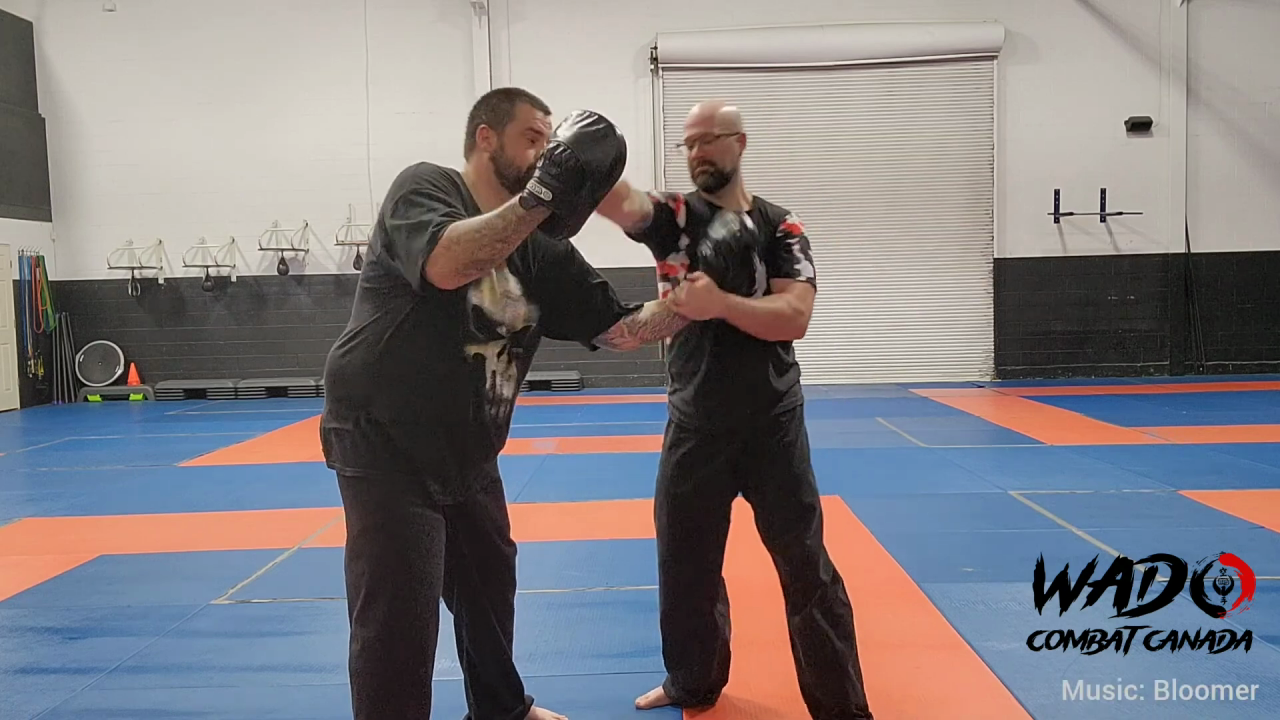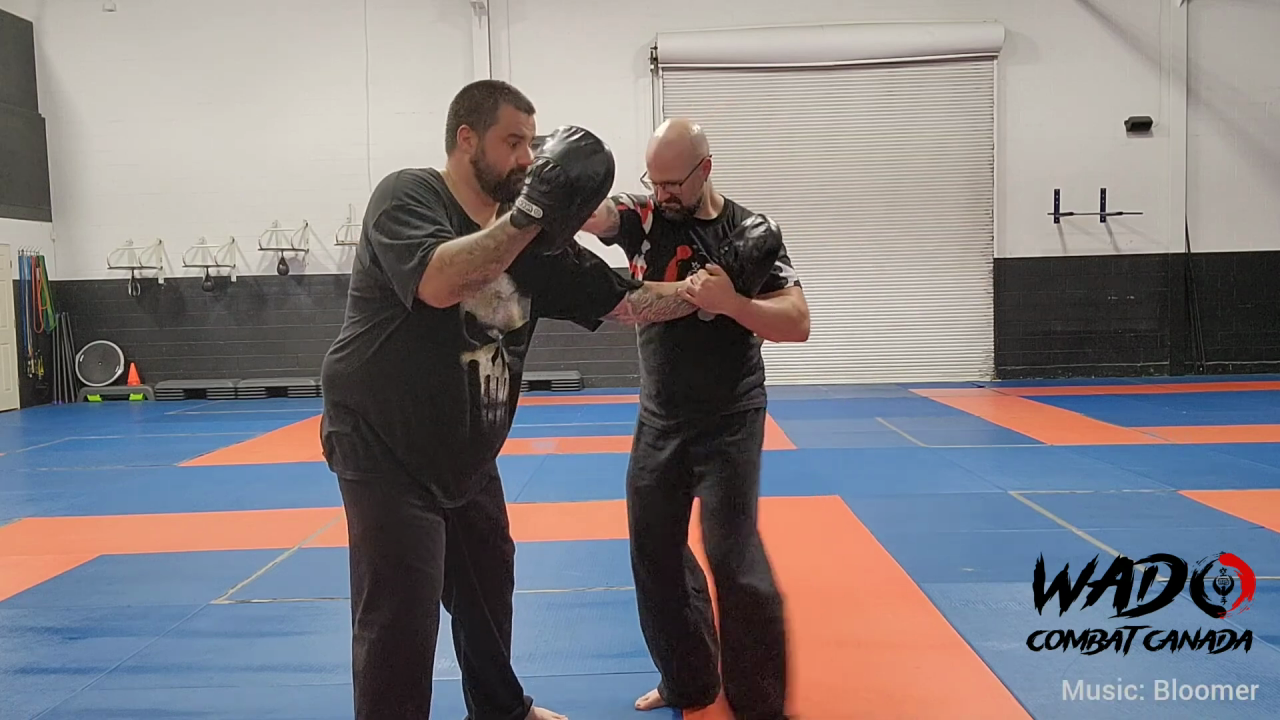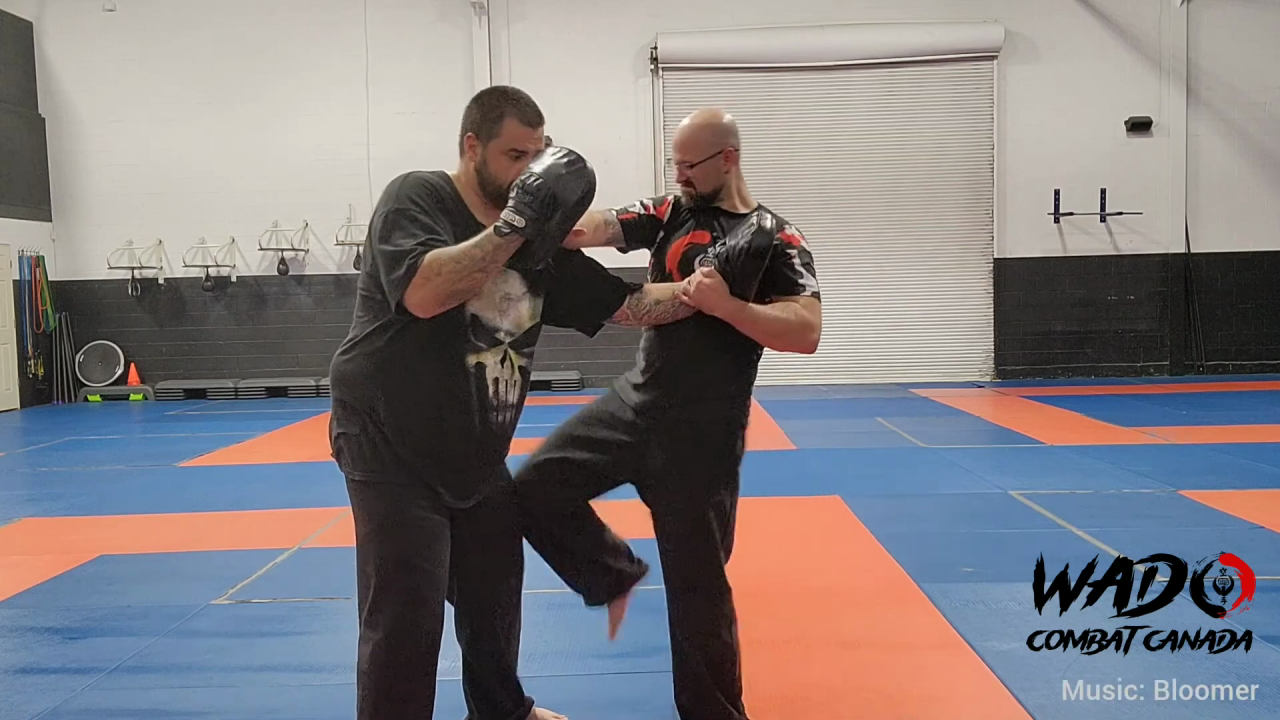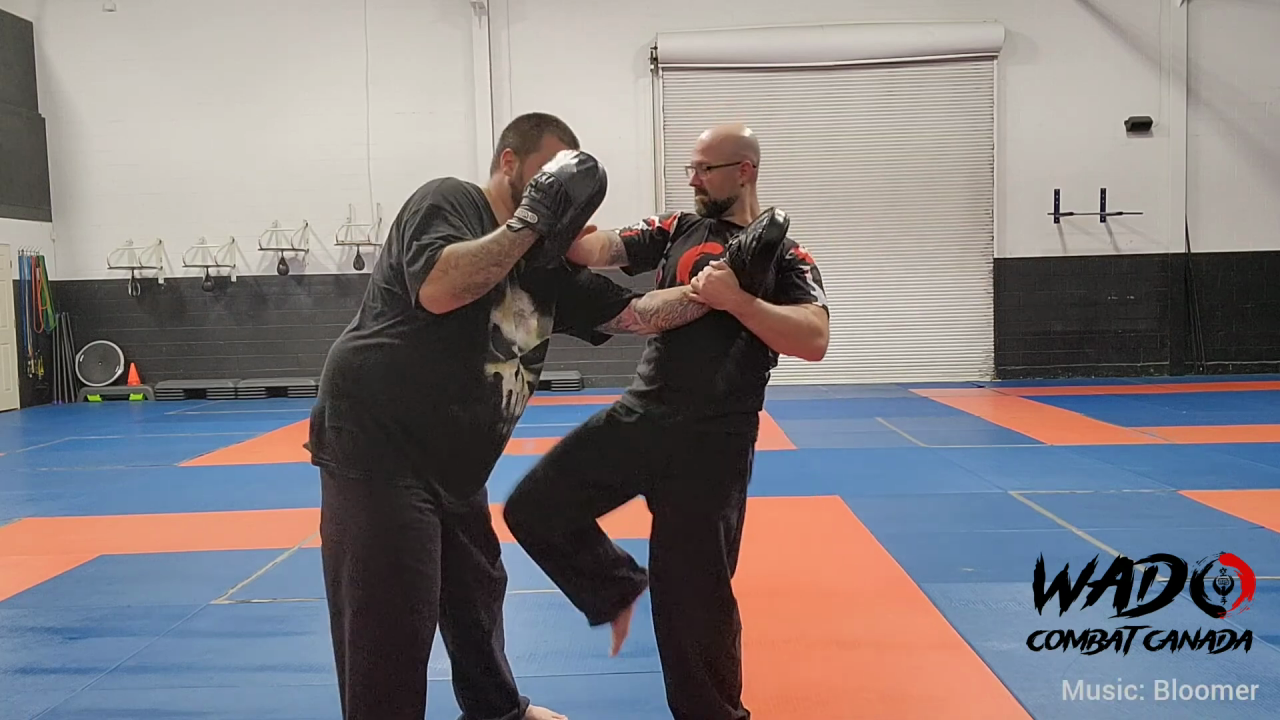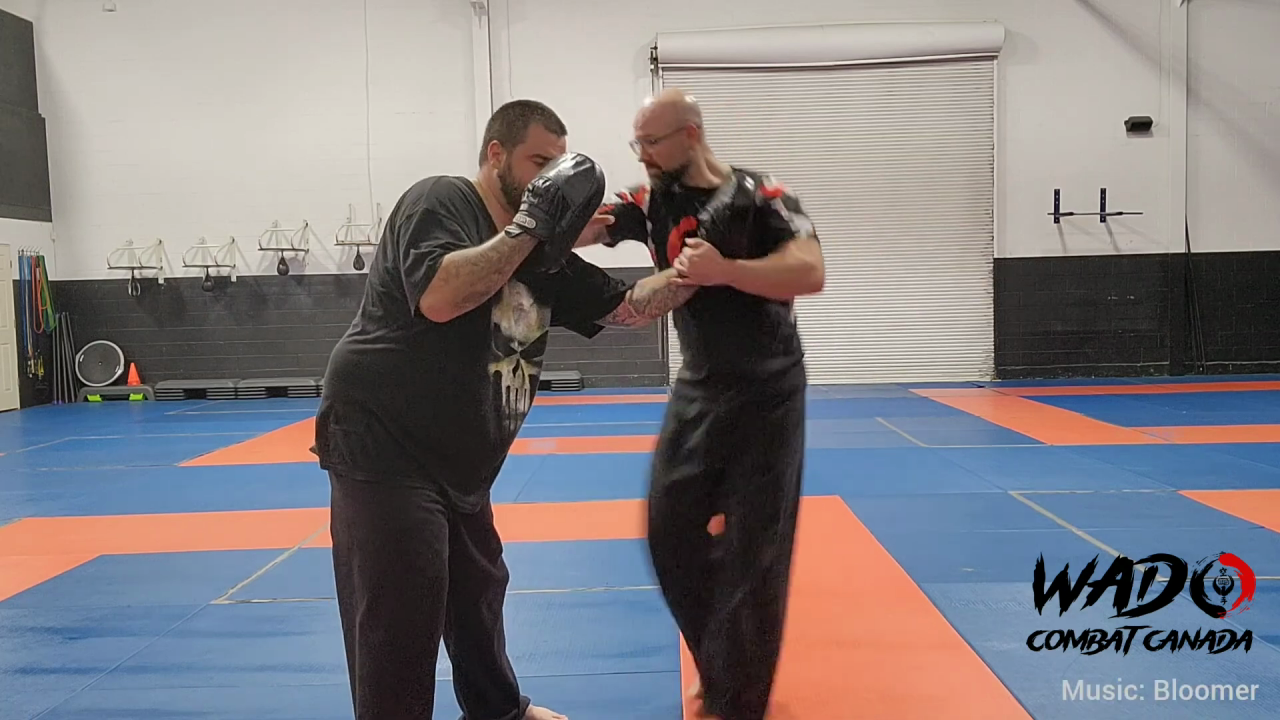
dt=0.4s
person 1, frame 1
left shoulder: (543, 248)
right shoulder: (424, 188)
left elbow: (621, 328)
right elbow: (445, 264)
right wrist: (542, 195)
left hip: (466, 451)
right hip: (385, 443)
left knee: (489, 589)
right knee: (397, 619)
person 1, frame 2
left shoulder: (532, 238)
right shoulder: (408, 195)
left elbow: (625, 301)
right elbow: (440, 284)
right wrist: (529, 213)
left hip: (467, 454)
right hip: (386, 451)
left knee: (488, 591)
right knee: (400, 620)
person 1, frame 3
left shoulder: (538, 237)
right shoulder: (416, 198)
left elbow: (627, 304)
right elbow: (424, 294)
right wrist: (513, 226)
left hip: (476, 455)
right hip: (394, 452)
left knee: (495, 592)
right knee: (405, 619)
person 1, frame 4
left shoulder: (548, 262)
right shoulder: (447, 201)
left elbow: (634, 312)
right elbow: (439, 290)
right wrist: (529, 222)
left hip: (453, 462)
right hip: (376, 446)
left knee: (477, 594)
right knee: (390, 626)
person 1, frame 5
left shoulder: (540, 250)
right shoulder: (438, 201)
left elbow: (625, 304)
right elbow: (440, 298)
right wrist: (527, 226)
left hip: (457, 462)
right hip: (384, 448)
left knee: (479, 593)
right knee: (400, 623)
person 2, frame 1
left shoulder: (780, 226)
right shoulder: (672, 214)
left elbow: (792, 319)
right elbow: (617, 199)
left wrist: (721, 303)
left hip: (770, 422)
right hip: (694, 424)
left knee: (805, 566)
right knee: (685, 562)
person 2, frame 2
left shoulder: (749, 232)
right shoulder: (643, 216)
left elbow: (796, 322)
right elbow: (591, 213)
left wrist: (730, 303)
left hip: (730, 420)
right hip: (659, 420)
left knee: (736, 561)
right knee: (657, 558)
person 2, frame 3
left shoulder: (776, 239)
right shoulder: (669, 212)
left elbow: (806, 334)
right elbow: (591, 228)
left wrist: (726, 305)
left hip: (703, 425)
right hip: (632, 401)
left knee: (695, 576)
right knee: (533, 493)
right ankle: (616, 576)
person 2, frame 4
left shoulder: (787, 256)
right shoulder: (675, 229)
left elbow: (814, 341)
right elbow: (596, 249)
left wrist: (735, 300)
left hip: (713, 438)
right hip: (638, 415)
left knee: (694, 589)
right knee: (532, 509)
right ankle: (618, 589)
person 2, frame 5
left shoulder: (764, 198)
right shoulder: (652, 200)
left elbow: (810, 273)
left wrist: (724, 269)
left hip: (769, 397)
right hip: (698, 395)
left knee: (756, 552)
right knee: (670, 536)
right ankle: (719, 660)
